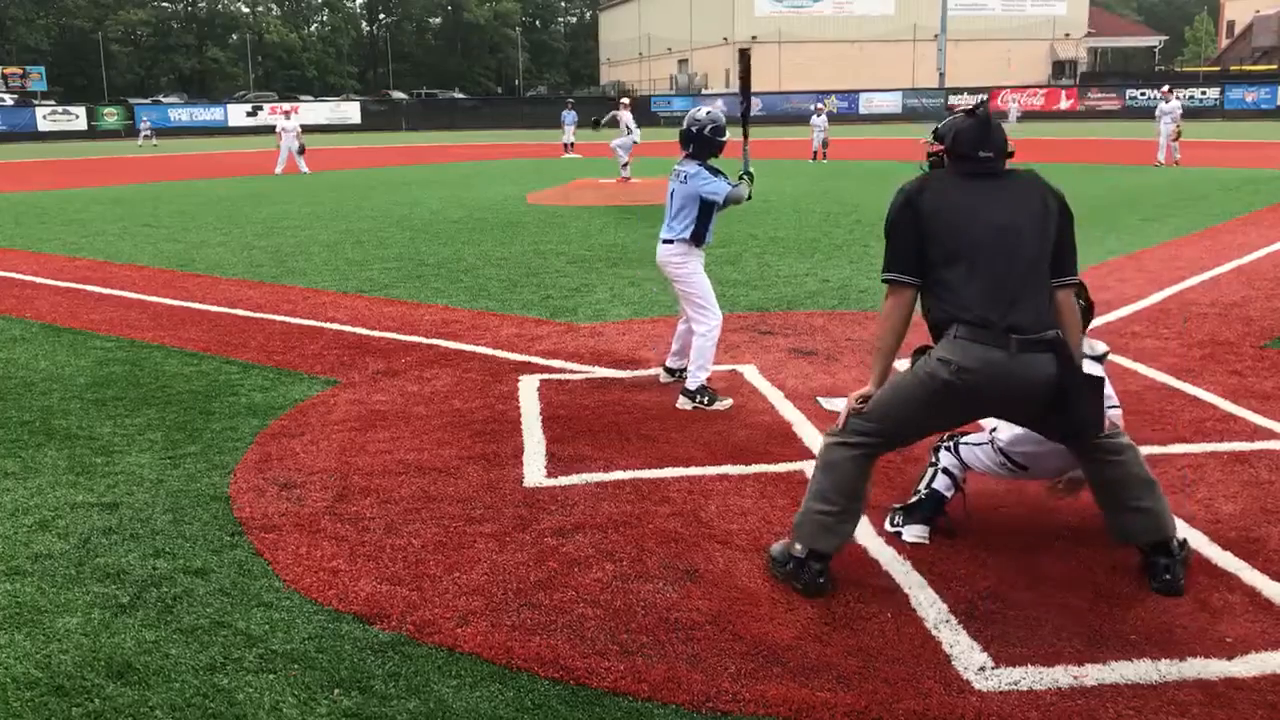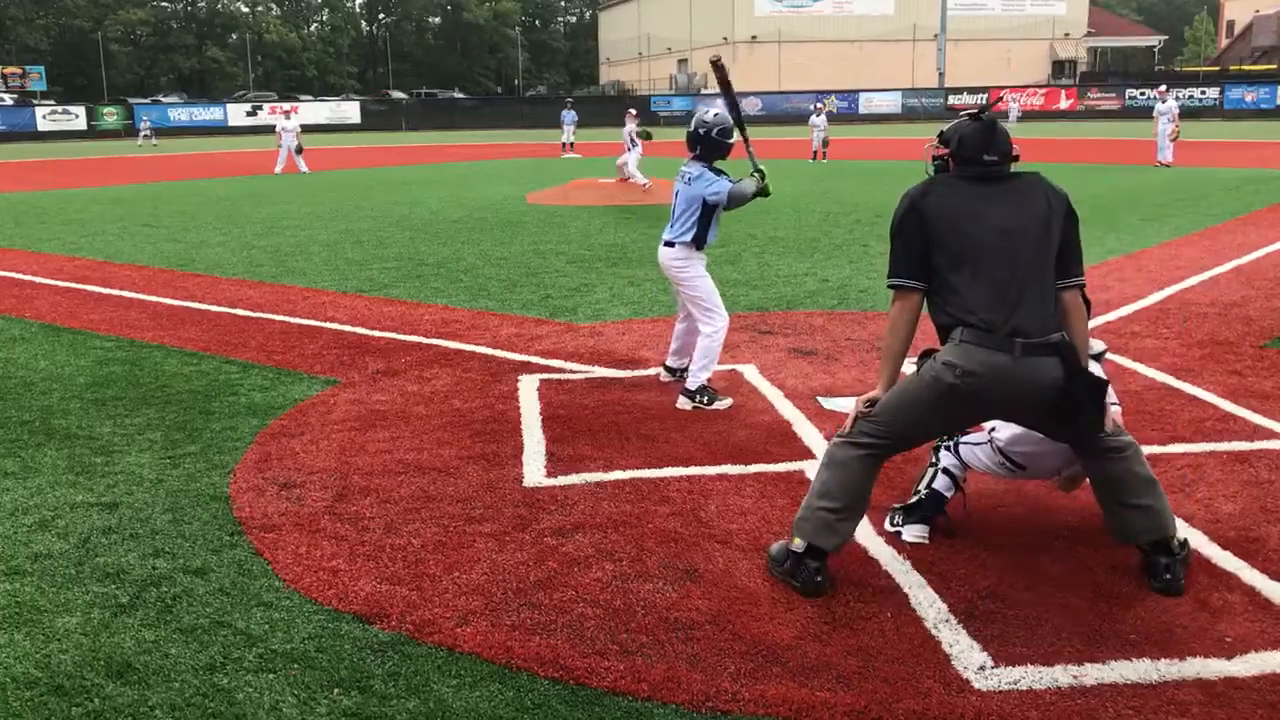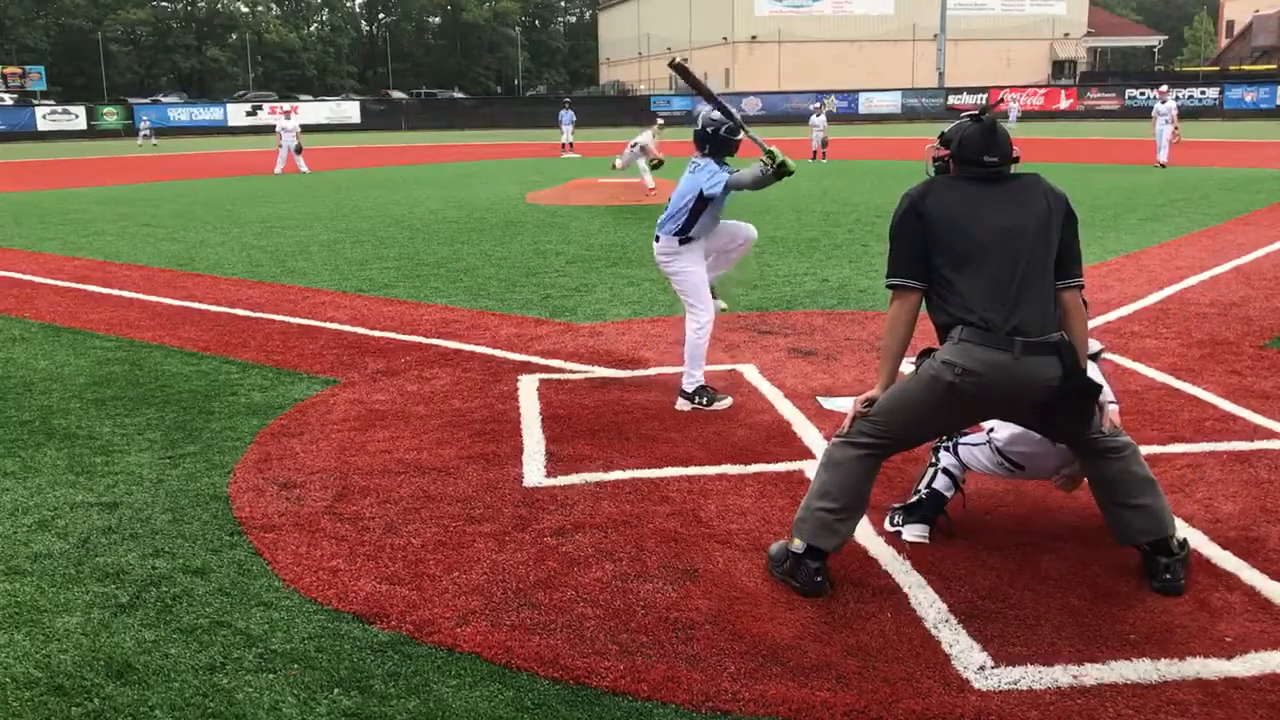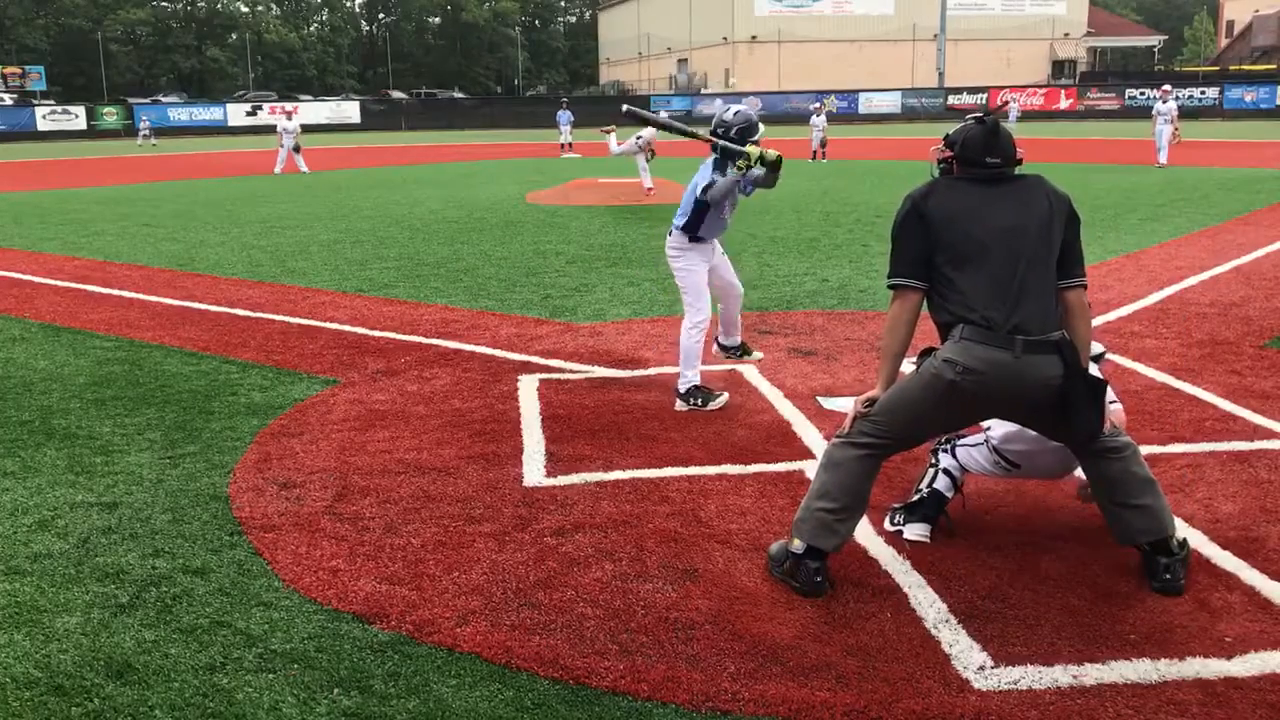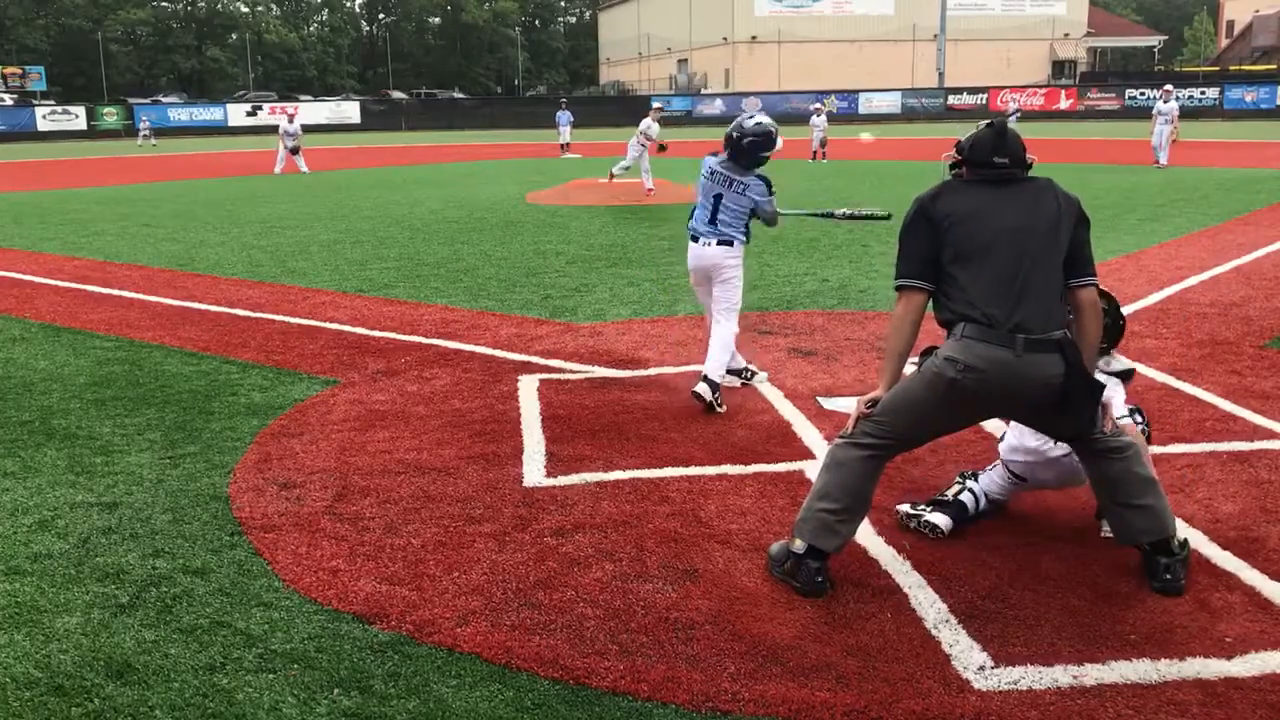
dt=0.3s
person 1, frame 1
left shoulder: (919, 196)
right shoulder: (1042, 194)
left elbow: (900, 297)
right elbow: (1064, 297)
left wrist: (875, 382)
right wrist: (1075, 382)
left hip: (963, 360)
right hip: (1041, 365)
left knee: (852, 436)
right knee: (1103, 438)
left ankle: (808, 557)
right ankle: (1163, 554)
person 1, frame 2
left shoulder: (924, 201)
right shoulder: (1049, 197)
left elbow: (907, 301)
right elbow: (1071, 299)
left wrist: (883, 387)
right wrist: (1081, 386)
left hip: (969, 365)
right hip: (1047, 368)
left knee: (861, 437)
right knee: (1107, 439)
left ankle: (807, 556)
right ankle: (1164, 555)
person 1, frame 3
left shoulder: (923, 201)
right shoulder: (1048, 198)
left elbow: (906, 301)
right elbow: (1071, 300)
left wrist: (882, 386)
right wrist: (1079, 386)
left hip: (967, 363)
right hip: (1046, 368)
left knee: (860, 437)
right knee: (1106, 441)
left ankle: (807, 556)
right ankle: (1163, 555)
person 1, frame 4
left shoulder: (926, 202)
right shoulder: (1050, 199)
left elbow: (906, 301)
right elbow: (1075, 300)
left wrist: (882, 386)
right wrist: (1081, 385)
left hip: (968, 361)
right hip: (1047, 367)
left knee: (861, 437)
right knee: (1104, 441)
left ankle: (806, 556)
right ankle: (1163, 555)
person 1, frame 5
left shoulder: (936, 204)
right shoulder: (1060, 202)
left elbow: (911, 302)
right elbow: (1087, 301)
left wrist: (885, 386)
right wrist: (1084, 383)
left hip: (971, 359)
right hip: (1048, 366)
left knee: (864, 437)
right knee: (1107, 440)
left ankle: (806, 556)
right ankle: (1164, 555)
person 2, frame 1
left shoulder: (683, 168)
right shoulder: (701, 174)
left elbow: (714, 200)
right elbow: (735, 196)
left wrist: (737, 188)
right wrist: (746, 181)
left hip: (673, 249)
right hip: (682, 254)
left knee: (692, 314)
right knee: (709, 319)
left ankle: (674, 367)
right ankle: (693, 390)
person 2, frame 2
left shoulder: (691, 169)
right shoulder: (704, 175)
left elbow: (724, 202)
right elbow: (737, 193)
left wrist: (755, 191)
right wrist: (756, 178)
left hip: (675, 251)
right hip: (684, 256)
left knee: (690, 315)
right knee: (715, 321)
left ankle: (674, 366)
right ankle: (694, 389)
person 2, frame 3
left shoulder: (709, 164)
right shoulder: (709, 168)
left elbow: (752, 182)
right elbow: (738, 182)
left wrist: (778, 171)
right wrist: (764, 162)
left hip: (695, 238)
right hip: (676, 248)
left knee: (746, 234)
right knee: (701, 317)
left ankle: (703, 288)
right ankle: (692, 391)
person 2, frame 4
left shoulder: (731, 163)
right shoulder: (717, 167)
left elbow: (765, 183)
right elbow: (713, 197)
left wrist: (772, 165)
right wrist: (741, 169)
left hip: (707, 242)
right hip: (686, 247)
left knee: (734, 293)
right knee: (698, 317)
left ankle: (729, 343)
right ankle: (687, 390)
person 2, frame 5
left shoulder: (710, 163)
right shoulder: (759, 185)
right elbow: (771, 221)
right wrist: (772, 210)
left hip: (696, 250)
right hip: (728, 254)
left knee: (718, 317)
right knee: (726, 322)
left ankle: (734, 367)
right ankle: (709, 382)
person 3, frame 1
right shoulder: (1093, 366)
right elbow: (1115, 423)
right wrist: (1085, 472)
left hip: (1016, 455)
right hip: (1074, 460)
left knee: (951, 449)
left ankle: (916, 518)
person 3, frame 2
right shoulder: (1090, 361)
right elbow: (1113, 417)
right wrist: (1082, 469)
left hip: (1015, 453)
right hip: (1072, 459)
left knee: (951, 448)
left ankle: (917, 519)
person 3, frame 3
right shoulder: (1086, 361)
right elbow: (1111, 418)
right wrist: (1083, 467)
left hip: (1014, 452)
right hip: (1071, 457)
left knee: (949, 449)
left ankle: (916, 517)
person 3, frame 4
right shoulder: (1086, 362)
right elbow: (1117, 418)
left hip: (1010, 450)
right hip: (1066, 458)
left knee: (949, 451)
left ankle: (917, 517)
person 3, frame 5
right shoulder: (1109, 377)
right elbow: (1124, 435)
left hip: (1022, 463)
right hip: (1076, 467)
left knee: (983, 485)
right knee: (1135, 419)
left ankle: (944, 511)
